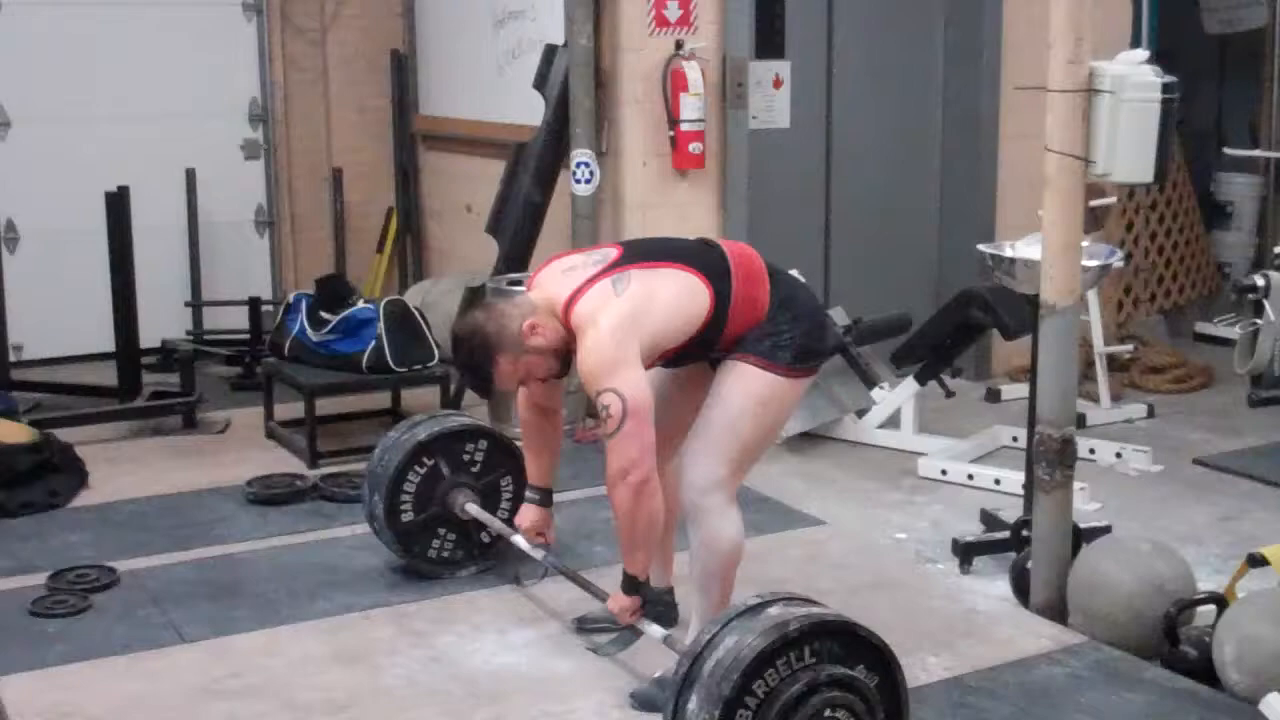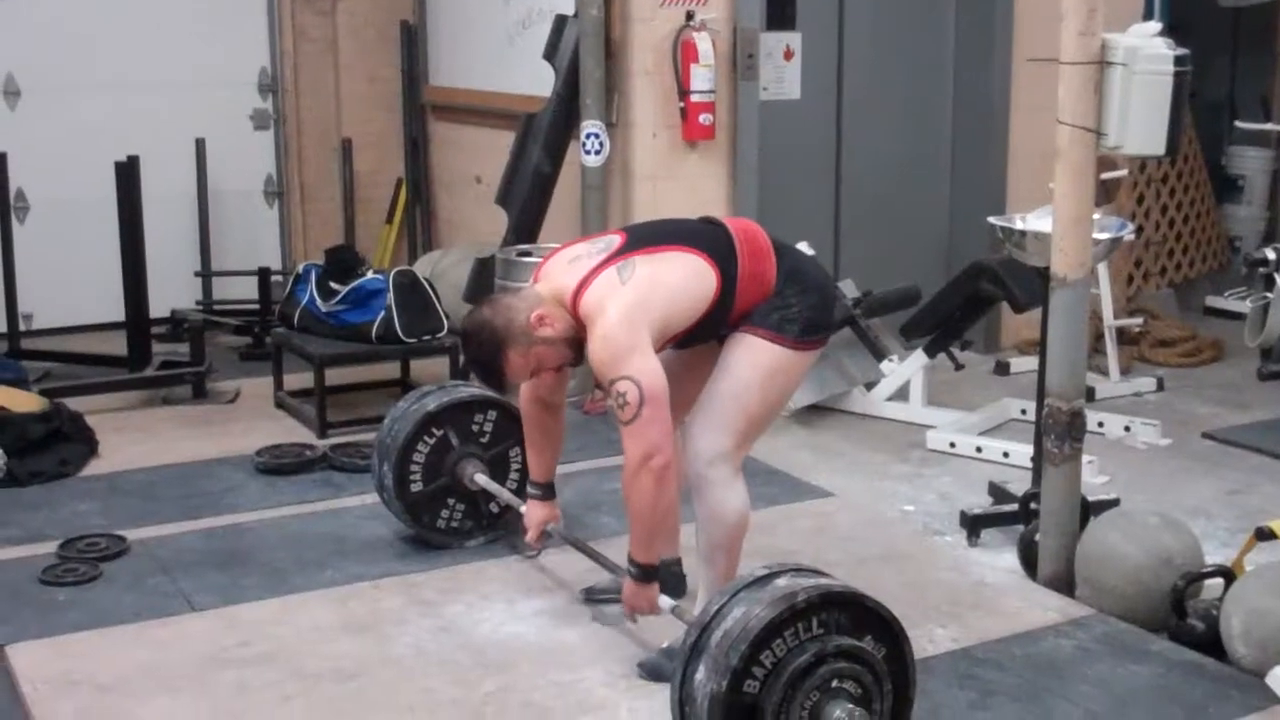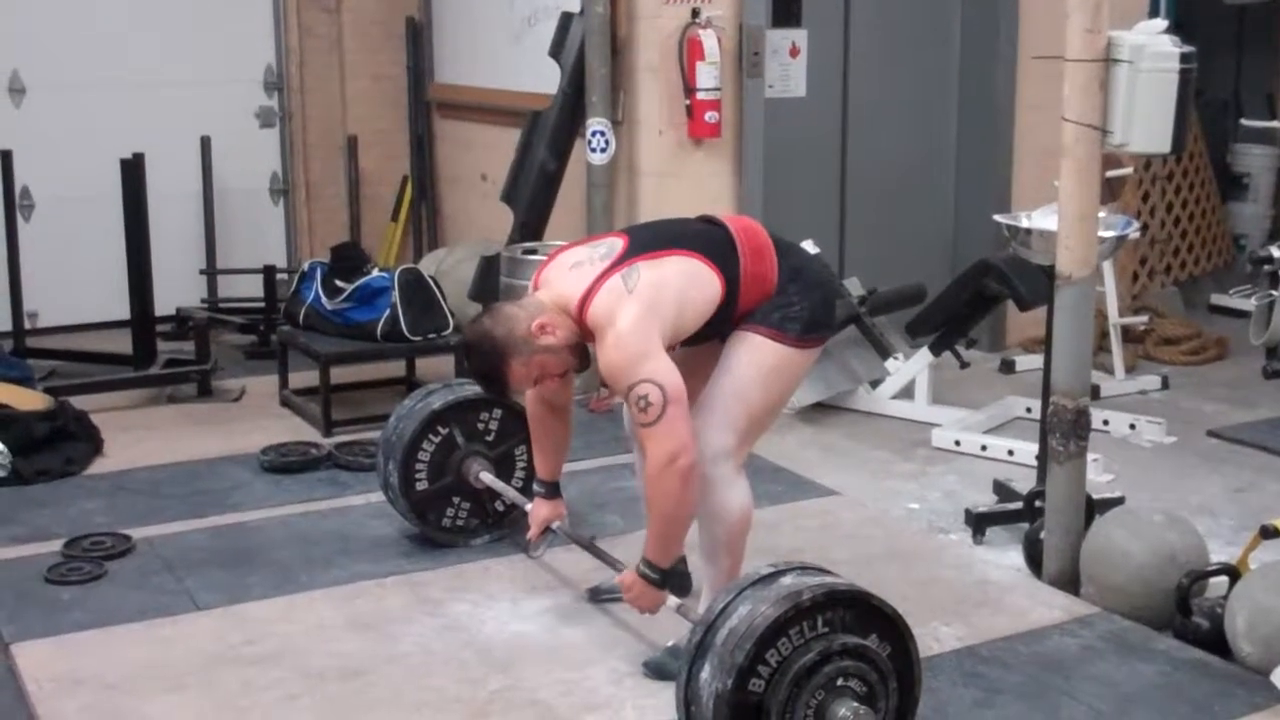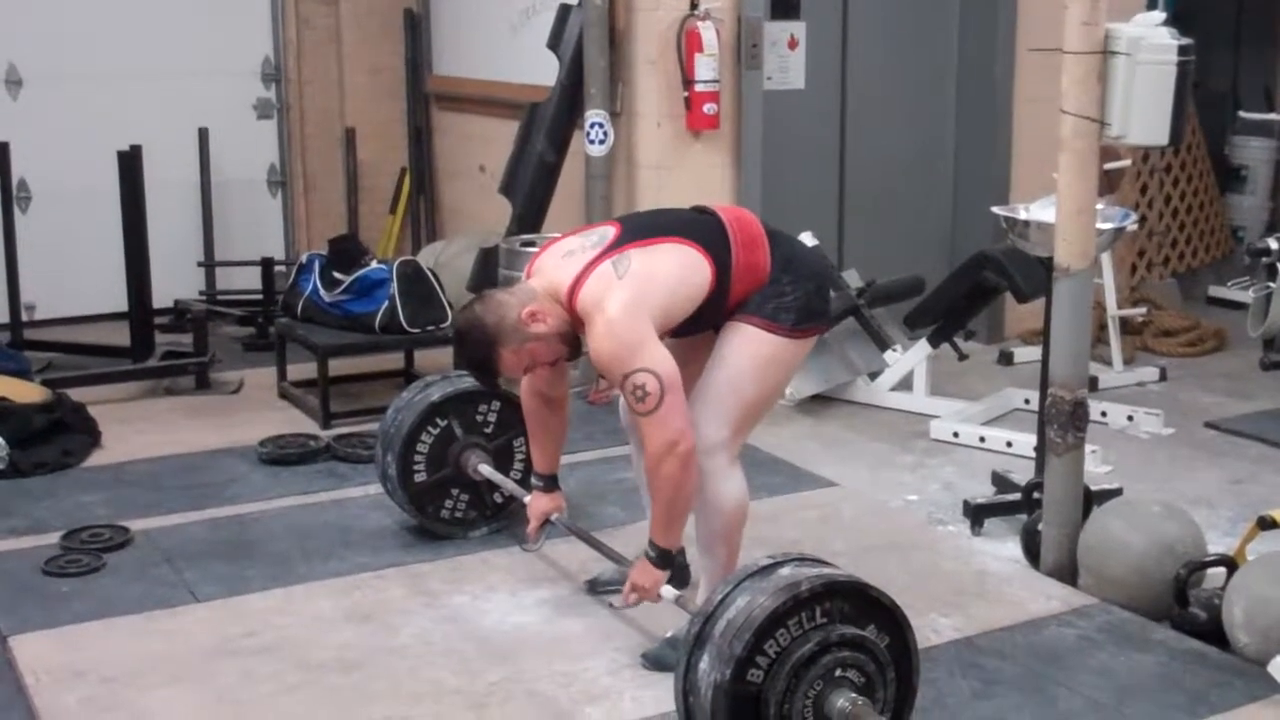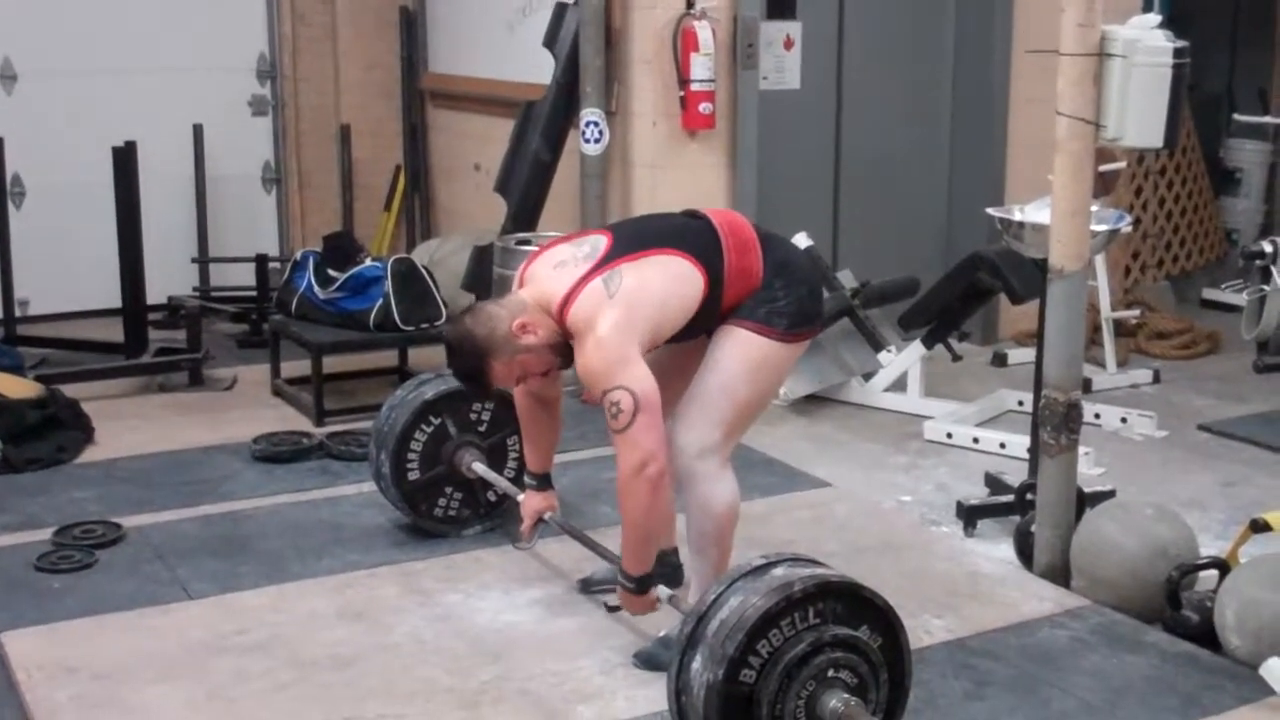
dt=0.5s
person 1, frame 1
left shoulder: (600, 337)
right shoulder: (538, 299)
left elbow: (632, 475)
right elbow: (539, 406)
left wrist: (630, 585)
right wrist: (538, 498)
left hip: (779, 327)
right hip: (717, 318)
left knee: (703, 484)
right knee: (649, 446)
right ankle: (658, 598)
person 1, frame 2
left shoulder: (612, 326)
right shoulder: (543, 289)
left elbow: (651, 460)
right elbow: (541, 400)
left wrist: (640, 573)
right wrist: (540, 494)
left hip: (788, 299)
right hip: (730, 288)
left knee: (709, 455)
right knee: (647, 422)
right ankle: (666, 567)
person 1, frame 3
left shoulder: (621, 333)
right shoulder: (544, 292)
left elbow: (676, 459)
right elbow: (547, 401)
left wrist: (652, 574)
right wrist: (546, 491)
left hip: (789, 295)
right hip: (731, 281)
left knee: (712, 451)
right knee: (649, 420)
right ankle: (672, 567)
person 1, frame 4
left shoulder: (611, 321)
right shoulder: (536, 283)
left elbow: (675, 445)
right elbow: (542, 393)
left wrist: (657, 557)
right wrist: (544, 484)
left hip: (783, 286)
right hip: (726, 273)
left knee: (707, 443)
right knee: (643, 411)
right ankle: (672, 562)
person 1, frame 5
left shoulder: (601, 336)
right shoulder: (528, 289)
left elbow: (645, 467)
right elbow: (537, 396)
left wrist: (634, 583)
right wrist: (537, 482)
left hip: (776, 290)
right hip: (718, 273)
left knee: (695, 446)
right knee: (643, 419)
right ankle: (661, 559)
